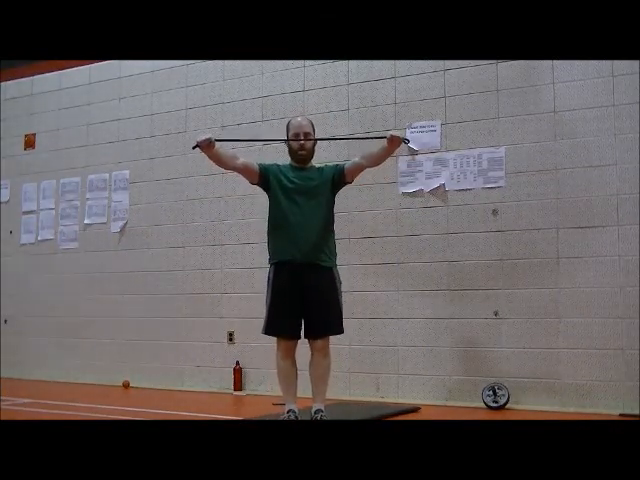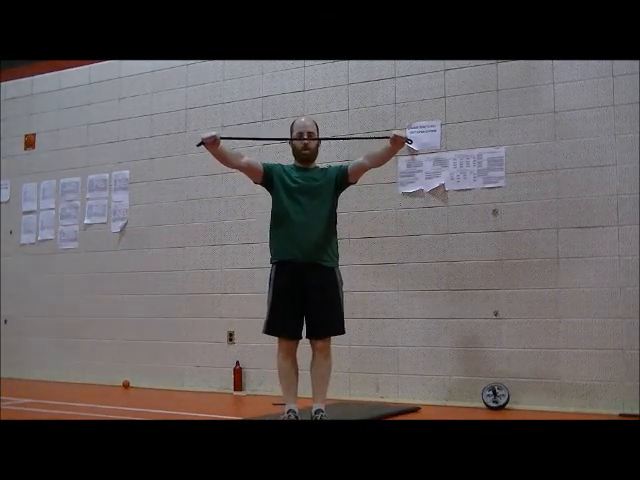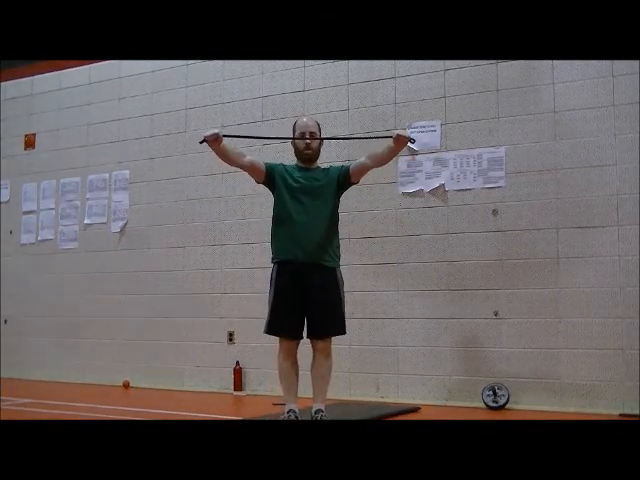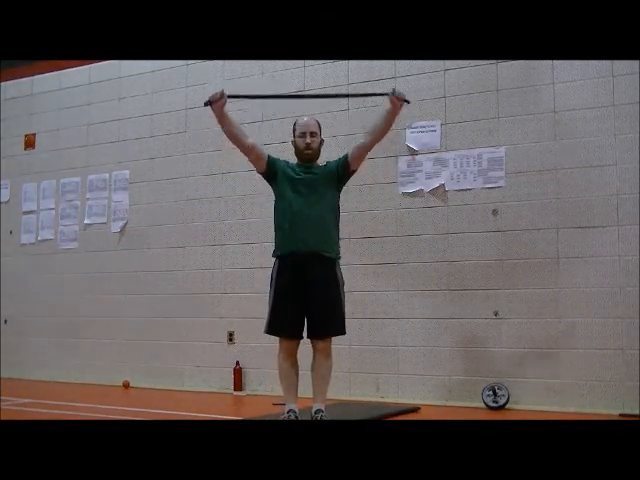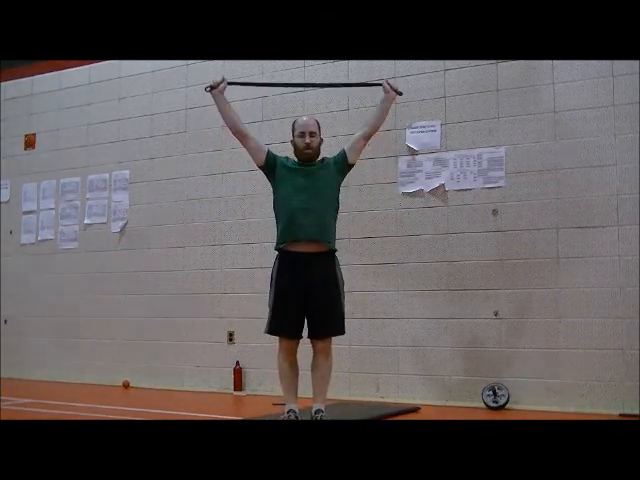
dt=0.3s
person 1, frame 1
left shoulder: (329, 175)
right shoulder: (273, 174)
left elbow: (363, 162)
right elbow: (238, 163)
left wrist: (389, 146)
right wrist: (210, 150)
left hip: (321, 269)
right hip: (283, 269)
left knee: (321, 345)
right knee: (285, 344)
left ankle: (319, 408)
right ankle: (290, 409)
person 1, frame 2
left shoulder: (333, 175)
right shoulder: (276, 174)
left elbow: (365, 162)
right elbow: (242, 162)
left wrist: (393, 146)
right wrist: (214, 147)
left hip: (323, 269)
right hip: (285, 269)
left knee: (321, 344)
right knee: (286, 344)
left ankle: (319, 408)
right ankle: (290, 409)
person 1, frame 3
left shoulder: (335, 176)
right shoulder: (278, 174)
left elbow: (368, 162)
right elbow: (244, 161)
left wrist: (396, 147)
right wrist: (217, 146)
left hip: (324, 269)
right hip: (286, 269)
left knee: (322, 344)
right knee: (287, 345)
left ankle: (319, 408)
right ankle: (290, 408)
person 1, frame 4
left shoulder: (335, 172)
right shoulder: (279, 171)
left elbow: (368, 142)
right elbow: (244, 143)
left wrist: (393, 109)
right wrist: (219, 110)
left hip: (324, 267)
right hip: (288, 266)
left knee: (322, 344)
right knee: (287, 344)
left ankle: (319, 408)
right ankle: (290, 408)
person 1, frame 5
left shoulder: (334, 167)
right shoulder: (278, 168)
left elbow: (366, 132)
right elbow: (242, 133)
left wrist: (388, 97)
right wrist: (219, 95)
left hip: (324, 265)
right hip: (288, 264)
left knee: (322, 344)
right knee: (287, 344)
left ankle: (319, 408)
right ankle: (291, 409)
